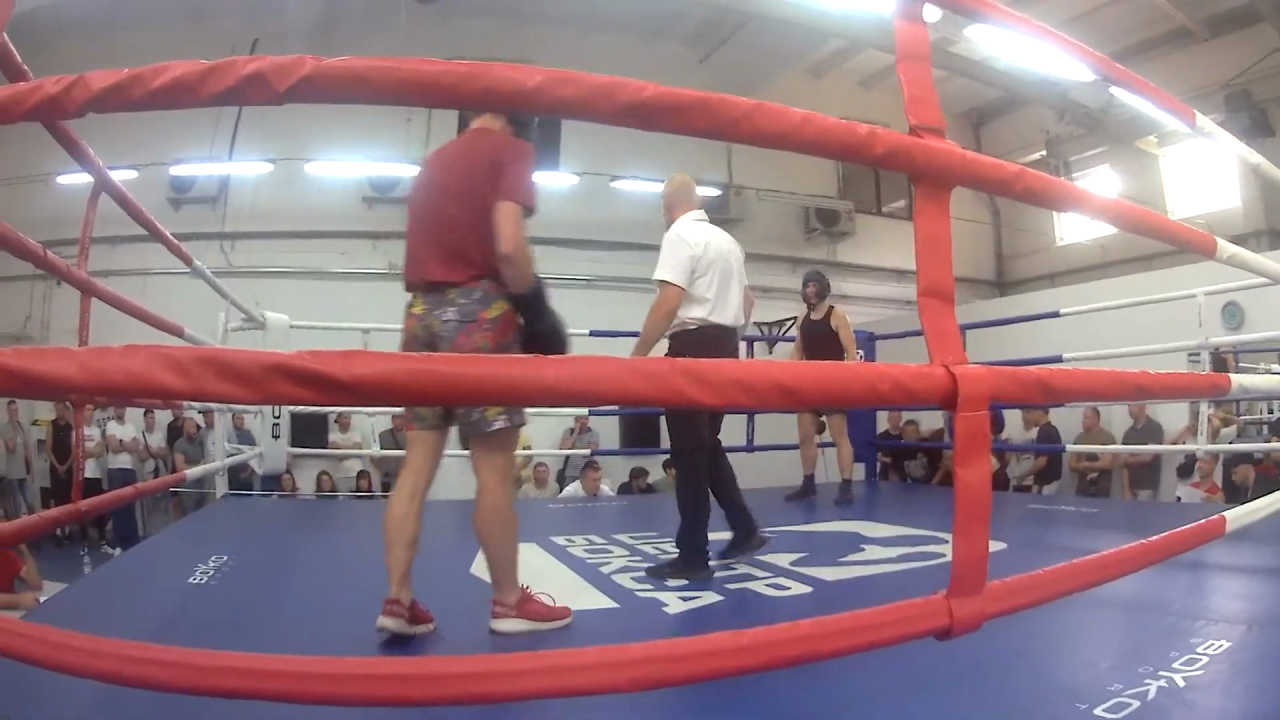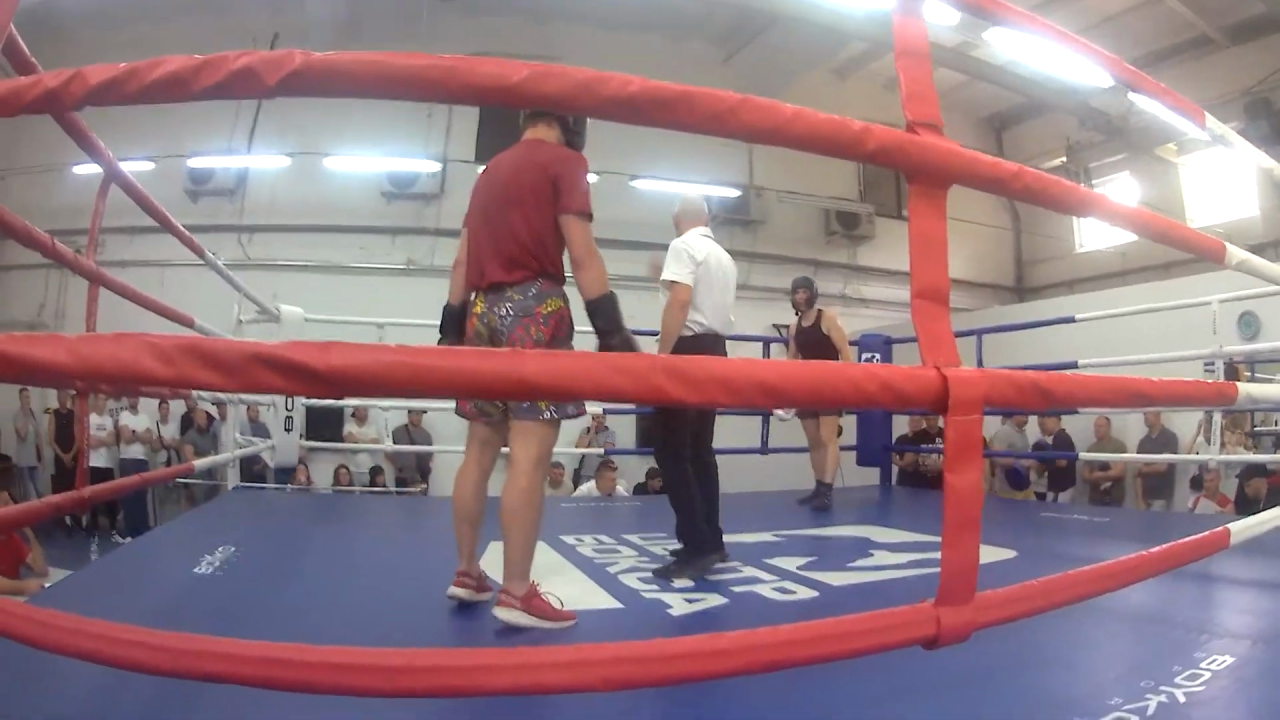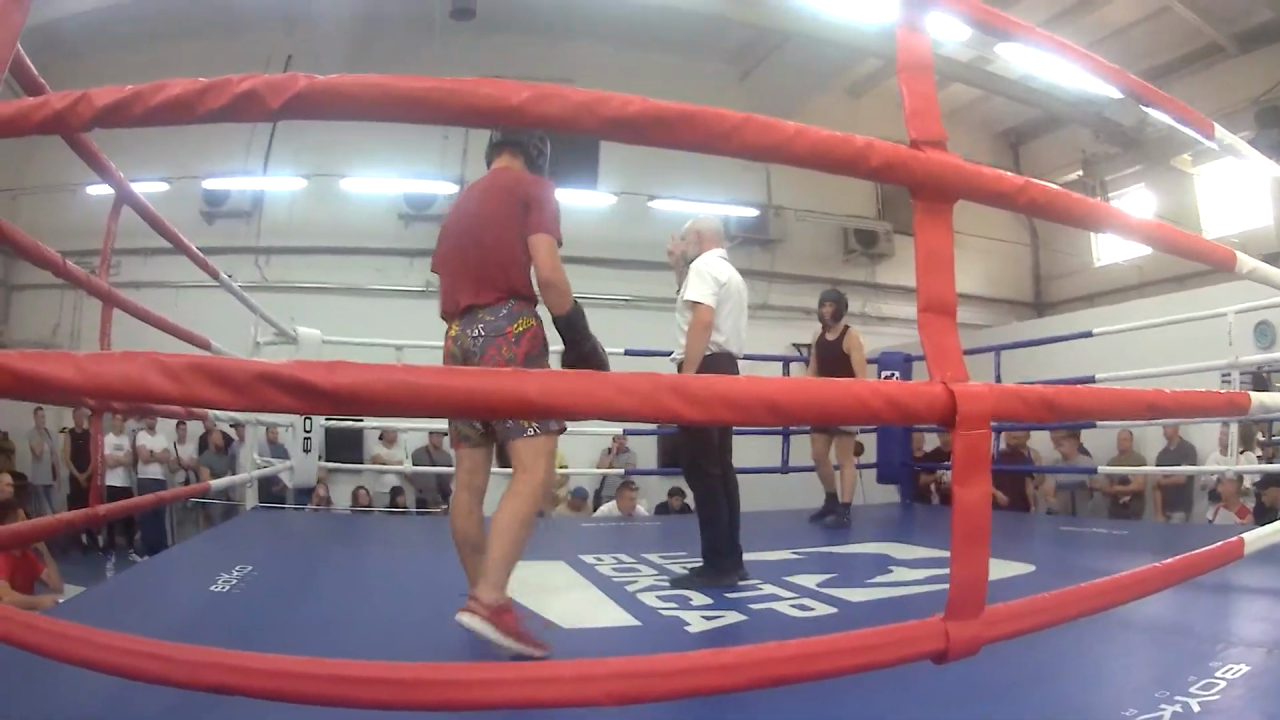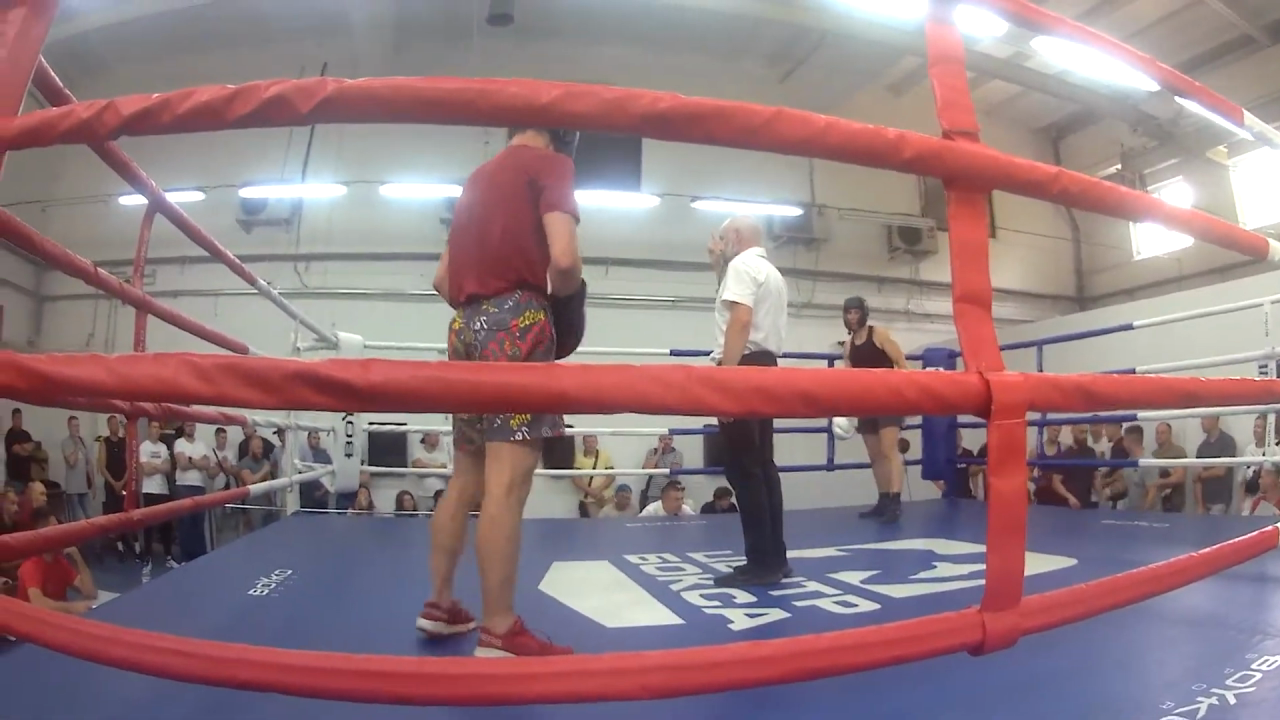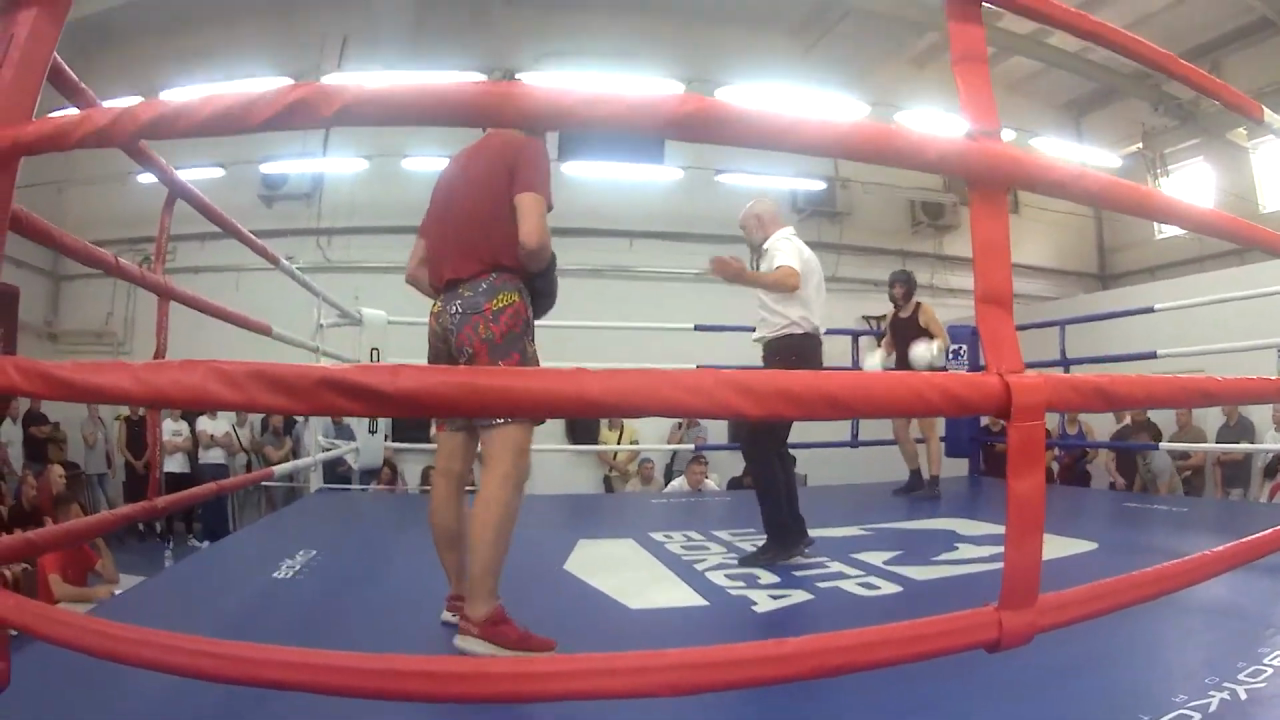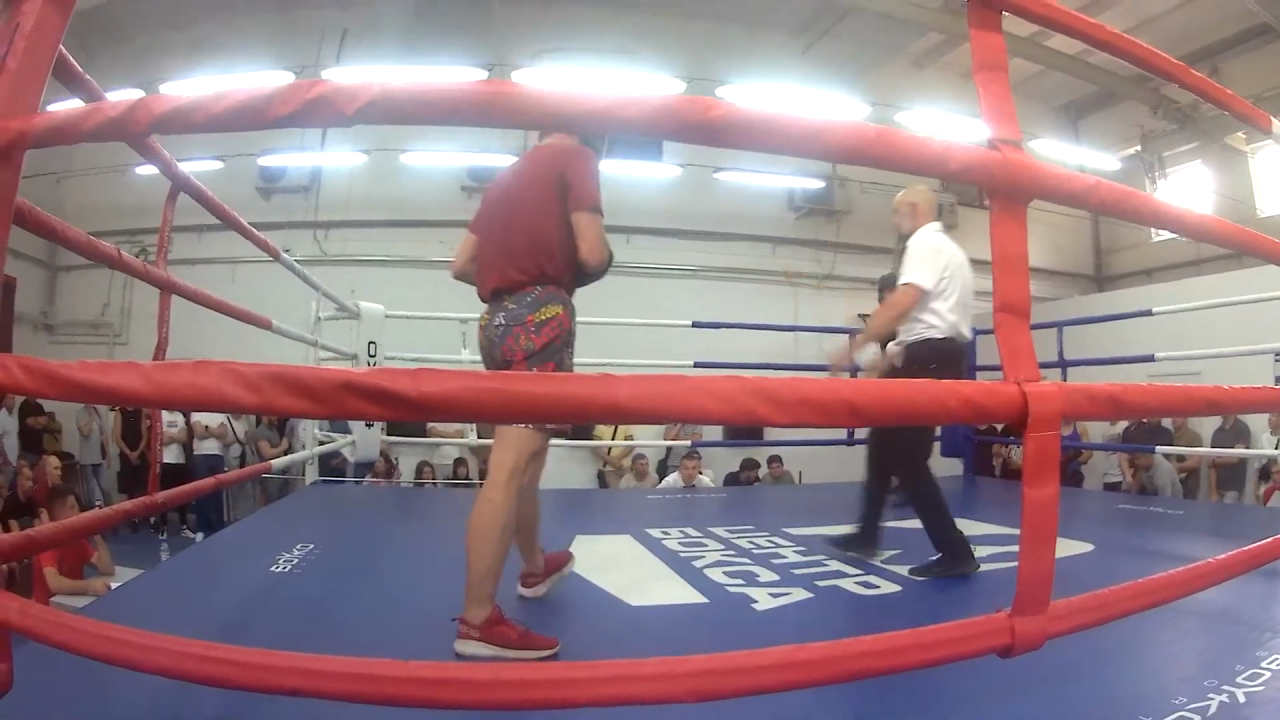
dt=0.7s
person 1, frame 1
left shoulder: (433, 162)
right shoulder: (512, 149)
right elbow: (508, 246)
right wrist: (536, 311)
left hip: (422, 313)
right hip: (478, 310)
left knee: (417, 464)
right knee: (495, 467)
left ankle: (398, 599)
right ankle: (508, 601)
person 1, frame 2
left shoulder: (489, 171)
right shoulder: (565, 161)
left elbow: (462, 261)
right elbow: (581, 253)
left wrist: (452, 327)
right wrist: (611, 329)
left hip: (482, 311)
right hip: (535, 308)
left knee: (480, 453)
right knee: (530, 458)
left ankle: (466, 572)
right ankle: (516, 592)
person 1, frame 3
left shoulder: (460, 203)
right shoulder: (532, 185)
right elbow: (548, 273)
right wrist: (578, 337)
left hip: (458, 335)
right hip: (509, 328)
left knee: (469, 478)
right knee: (533, 471)
left ankle: (481, 593)
right ankle: (489, 601)
person 1, frame 4
left shoulder: (478, 178)
right shoulder: (550, 163)
left elbow: (442, 279)
right elbow: (564, 258)
right wrist: (567, 300)
left hip: (465, 326)
right hip: (516, 322)
left knee: (467, 478)
right knee: (508, 484)
left ankle: (439, 604)
right ankle: (499, 631)
person 1, frame 5
left shoulder: (455, 166)
right shoulder: (526, 145)
left elbow: (416, 270)
right elbow: (532, 239)
right wrist: (541, 272)
left hip: (446, 311)
right hip: (495, 305)
left knee: (450, 468)
right knee: (505, 467)
left ankle: (459, 596)
right ankle: (481, 617)
person 1, frame 6
left shoulder: (508, 174)
right shoulder: (576, 159)
left elbow: (461, 265)
right elbow: (593, 256)
right wrist: (600, 253)
left hip: (495, 320)
right hip: (540, 318)
left knee: (523, 457)
right knee: (509, 472)
left ankle: (536, 565)
right ankle: (478, 621)
person 2, frame 1
left shoulder: (679, 235)
right shoulder: (727, 239)
left elbow: (667, 303)
right elbow: (746, 299)
left wrist: (637, 356)
left hip: (693, 346)
right hip: (725, 345)
left knee: (688, 453)
right knee: (707, 444)
left ankle: (693, 557)
right ankle: (743, 528)
person 2, frame 2
left shoulder: (684, 246)
right shoulder: (724, 256)
left elbow: (680, 301)
left wrist: (661, 356)
left hip: (689, 350)
right hip: (715, 350)
left knee: (670, 449)
right knee: (700, 448)
left ankle: (698, 544)
right ankle: (709, 541)
person 2, frame 3
left shoulder: (703, 265)
right shoulder: (731, 273)
left elbow: (701, 321)
left wrist: (686, 377)
right wrist: (679, 269)
left hip: (705, 370)
right hip: (725, 369)
left knee: (701, 469)
right knee: (720, 466)
left ankle: (718, 564)
right ankle: (730, 560)
person 2, frame 4
left shoulder: (742, 265)
right shoulder: (771, 272)
left elbow: (740, 321)
right wrist: (720, 266)
left hip: (744, 369)
right hip: (765, 368)
left knee: (744, 469)
right knee: (761, 466)
left ankle: (762, 562)
right ankle: (773, 557)
person 2, frame 5
left shoulder: (782, 244)
right shoulder: (791, 247)
left elbow: (788, 280)
left wrist: (745, 276)
right wrist: (748, 273)
left hip: (789, 353)
right hip: (797, 353)
left knee: (758, 443)
right knee: (771, 444)
left ankle: (782, 537)
right ankle: (793, 533)
person 2, frame 6
left shoulder: (924, 246)
right shoulder: (945, 248)
left elbow: (899, 305)
left wrist: (855, 345)
right wrist: (896, 352)
left hip: (931, 359)
right hip: (942, 357)
left knee: (907, 459)
right knee: (883, 443)
left ankle: (956, 555)
right ankle: (867, 533)
person 3, frame 1
left shoulder: (837, 316)
right shoulder: (804, 318)
left elbow: (851, 353)
right elbow: (798, 352)
left knee: (839, 436)
right knee: (805, 437)
left ankle: (846, 487)
right ankle: (808, 484)
person 3, frame 2
left shoulder: (827, 318)
right shoulder: (794, 328)
left elbow: (845, 351)
right elbow: (792, 361)
left knee: (828, 439)
right knee: (813, 442)
left ankle: (827, 491)
right ankle: (820, 488)
person 3, frame 3
left shoulder: (851, 336)
right shoulder: (818, 337)
left elbow: (861, 374)
right elbow: (812, 371)
left knee: (845, 459)
right knee: (819, 456)
left ankle: (844, 511)
right ankle: (831, 501)
person 3, frame 4
left shoulder: (879, 334)
right shoulder: (848, 346)
left elbow: (901, 362)
left knee: (889, 450)
right knee: (875, 456)
left ankle: (895, 502)
right ankle: (883, 502)
person 3, frame 5
left shoulder: (924, 311)
right shoulder: (892, 316)
left elbow: (943, 338)
right elbow: (888, 344)
right wrist: (879, 356)
left knee: (928, 432)
right knee: (900, 433)
left ankle: (934, 483)
right ankle: (916, 478)
person 3, frame 6
left shoulder: (911, 315)
right shoulder: (877, 315)
left elbow: (926, 343)
right elbow: (872, 339)
right wrist: (871, 350)
left hip: (909, 377)
right hip: (886, 377)
left knee: (904, 433)
right knee: (889, 433)
left ankle: (909, 485)
right ankle: (909, 476)
